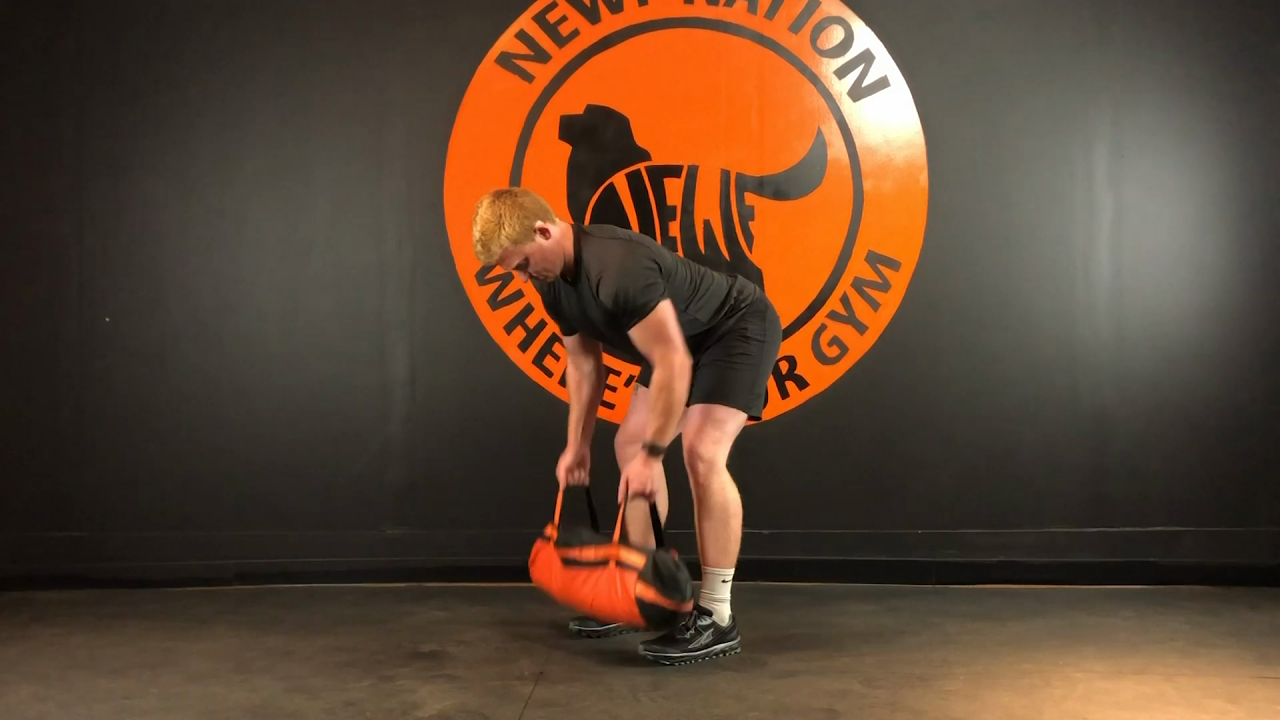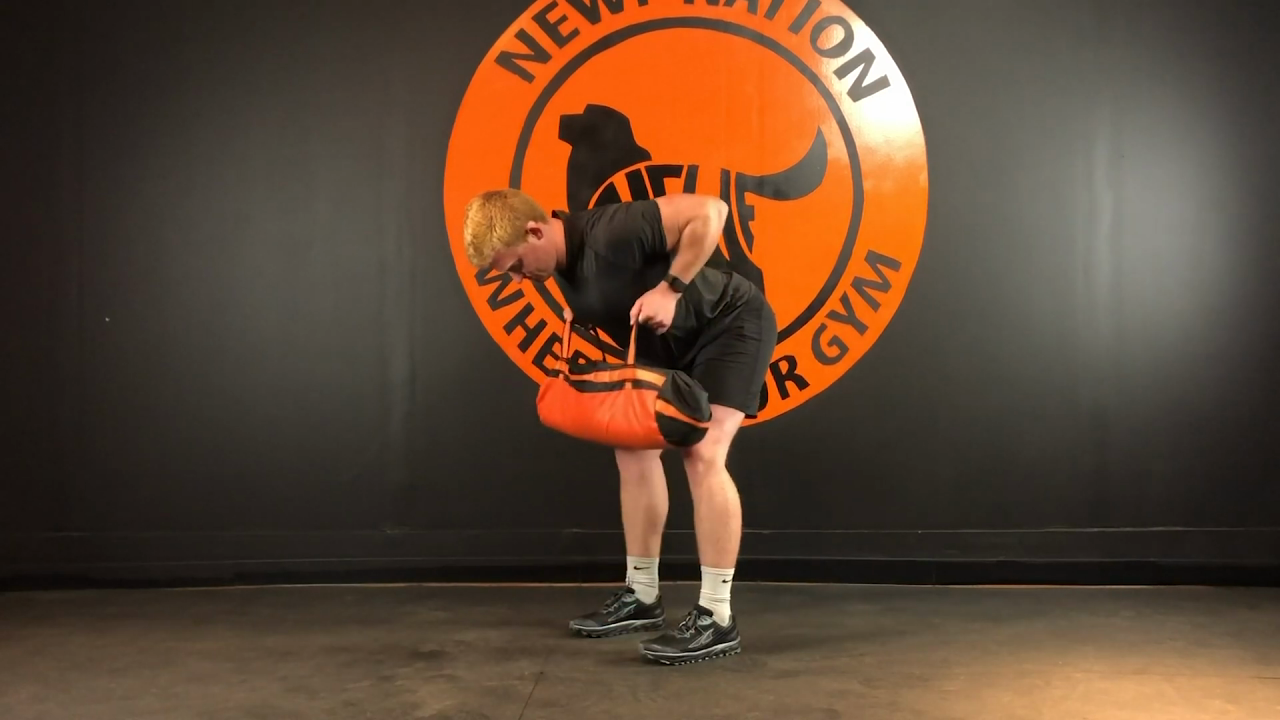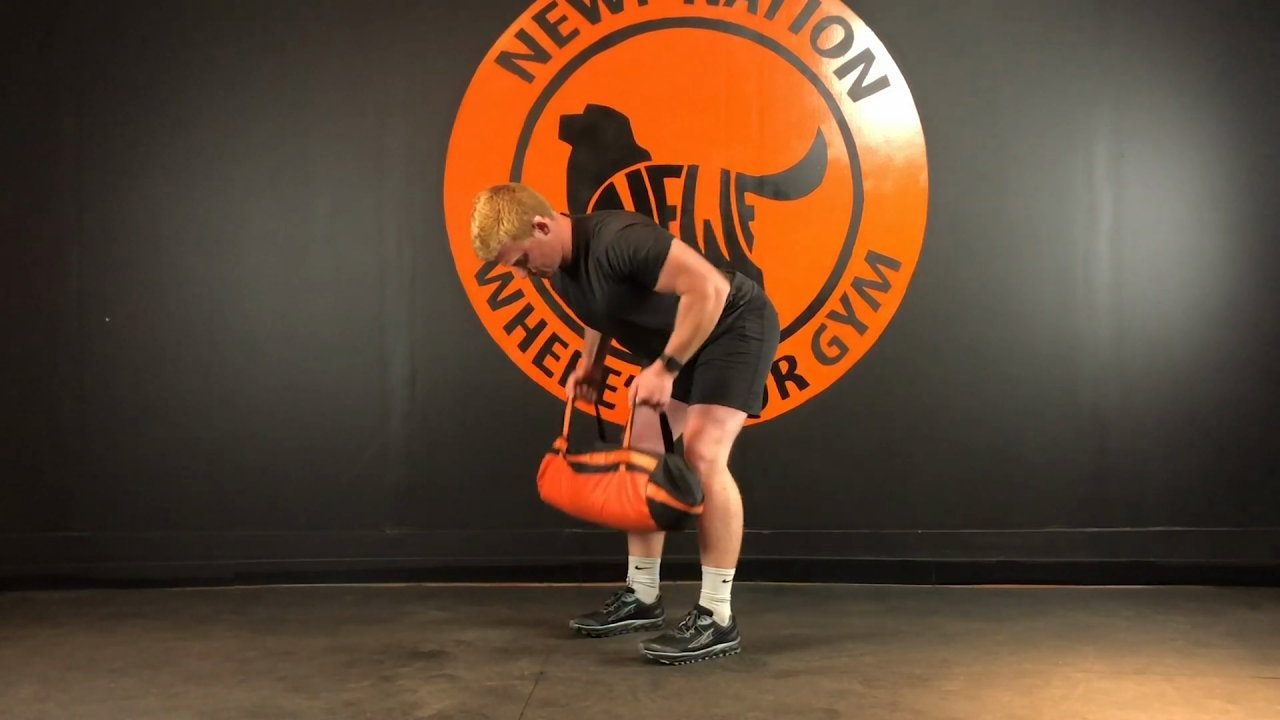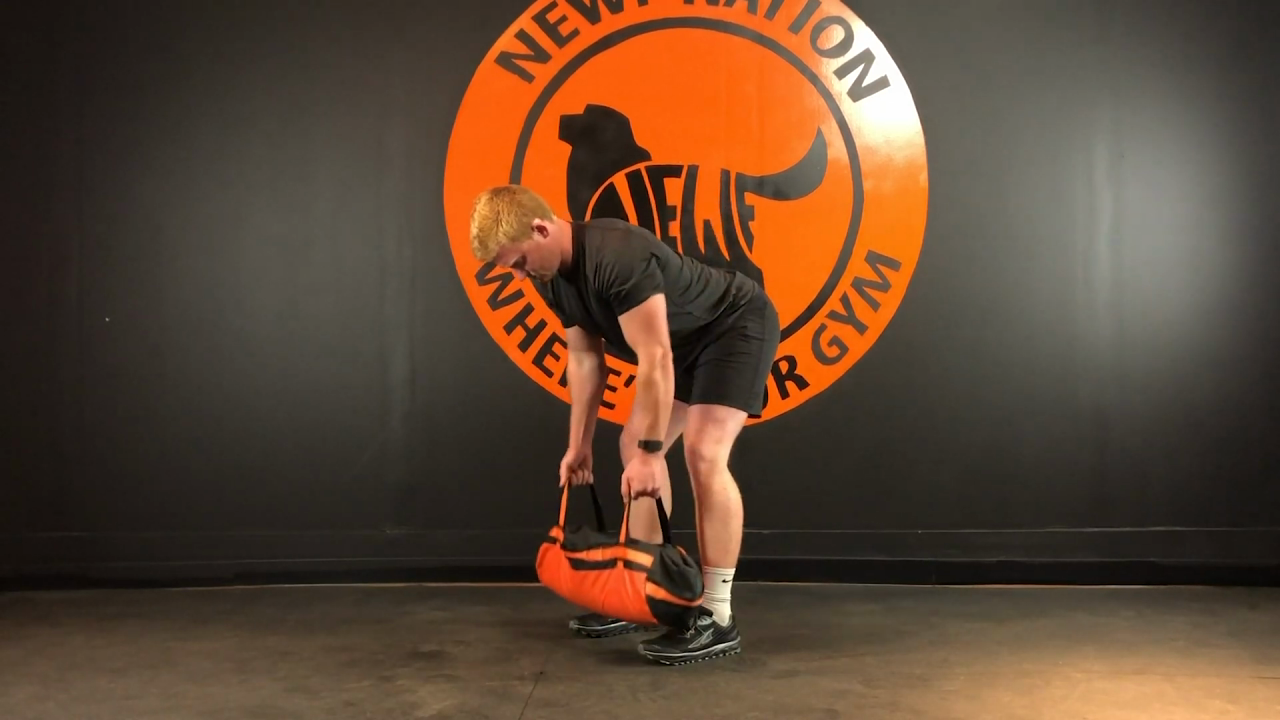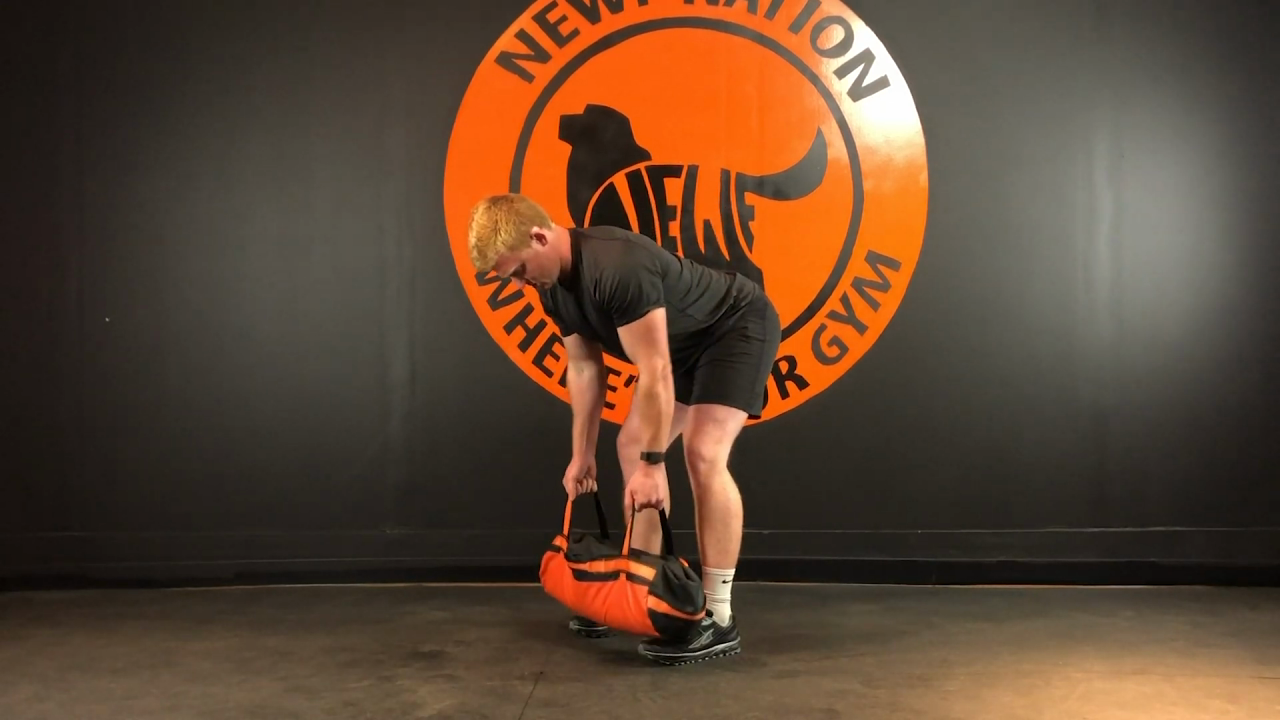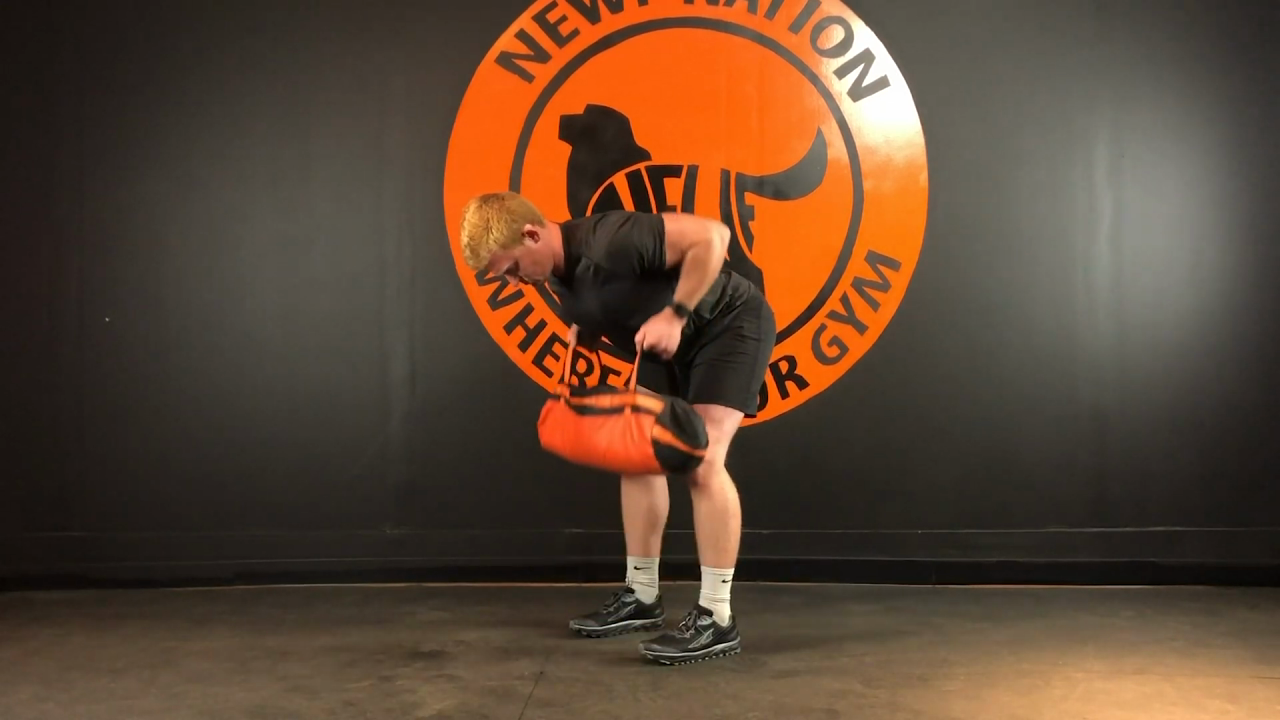
dt=0.5s
person 1, frame 1
left shoulder: (616, 268)
right shoulder: (553, 281)
left elbow: (673, 366)
right elbow: (584, 362)
left wrist: (652, 453)
right wrist: (577, 445)
left hip: (738, 327)
right hip: (678, 341)
left knee: (702, 453)
right knee: (628, 446)
left ankle: (716, 618)
person 1, frame 2
left shoulder: (609, 232)
right shoulder: (559, 253)
left elbow: (709, 211)
left wrist: (670, 289)
right wrist: (581, 305)
left hip: (732, 324)
right hip: (671, 337)
left knee: (702, 454)
right knee: (635, 449)
left ankle: (716, 618)
right ankle: (642, 596)
person 1, frame 3
left shoulder: (618, 241)
right shoulder: (558, 265)
left elbow: (711, 290)
left wrist: (664, 370)
right wrist: (590, 365)
left hip: (734, 323)
right hip: (678, 336)
left knee: (703, 452)
right knee: (641, 447)
left ankle: (716, 617)
right ankle: (642, 596)
person 1, frame 4
left shoulder: (616, 257)
right shoulder: (552, 276)
left elbow: (656, 358)
right elbow: (585, 356)
left wrist: (648, 451)
right wrist: (579, 444)
left hip: (736, 325)
right hip: (683, 338)
left knee: (704, 454)
right knee: (632, 447)
left ankle: (717, 617)
person 1, frame 5
left shoulder: (615, 267)
right shoulder: (554, 285)
left elbow: (656, 372)
right elbow: (585, 368)
left wrist: (653, 468)
right wrist: (582, 456)
left hip: (737, 326)
right hip: (683, 338)
left knee: (704, 455)
right knee: (631, 446)
left ankle: (717, 618)
person 1, frame 6
left shoulder: (609, 242)
right shoulder: (553, 270)
left elbow: (712, 236)
left wrist: (674, 313)
right wrist: (583, 330)
left hip: (730, 324)
right hip: (672, 340)
left knee: (701, 454)
left ankle: (717, 618)
right ankle: (641, 596)
